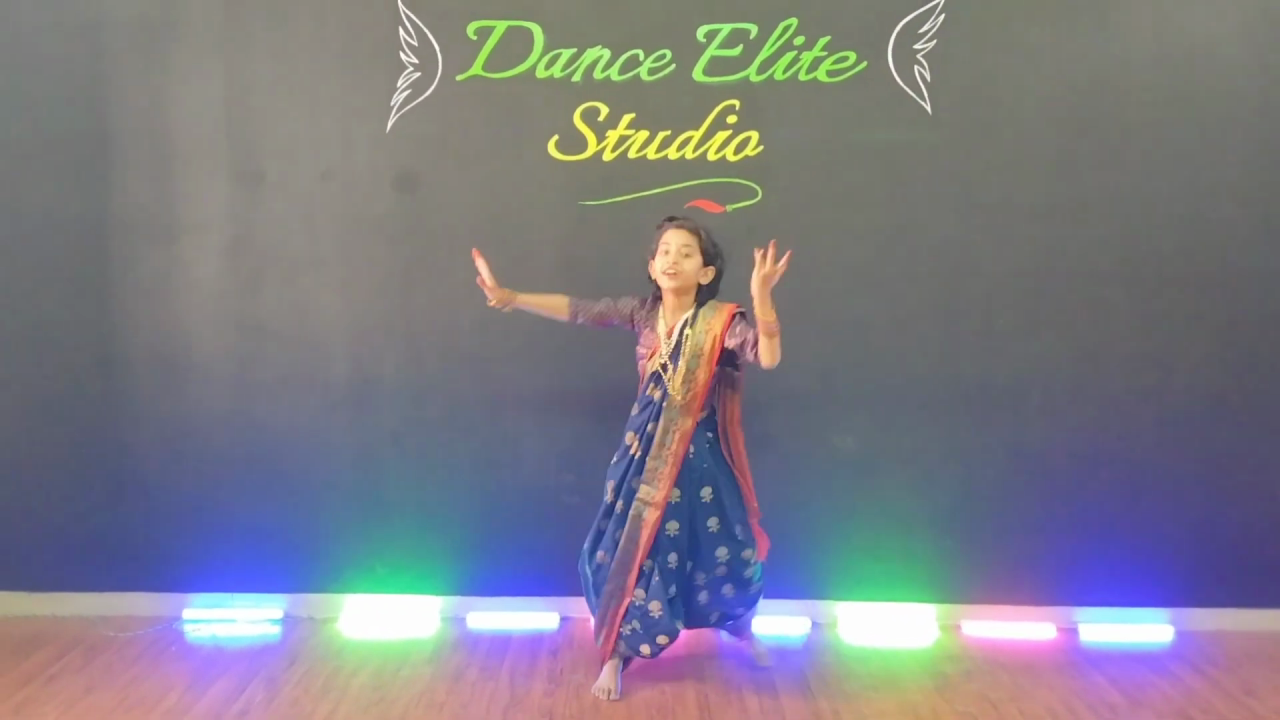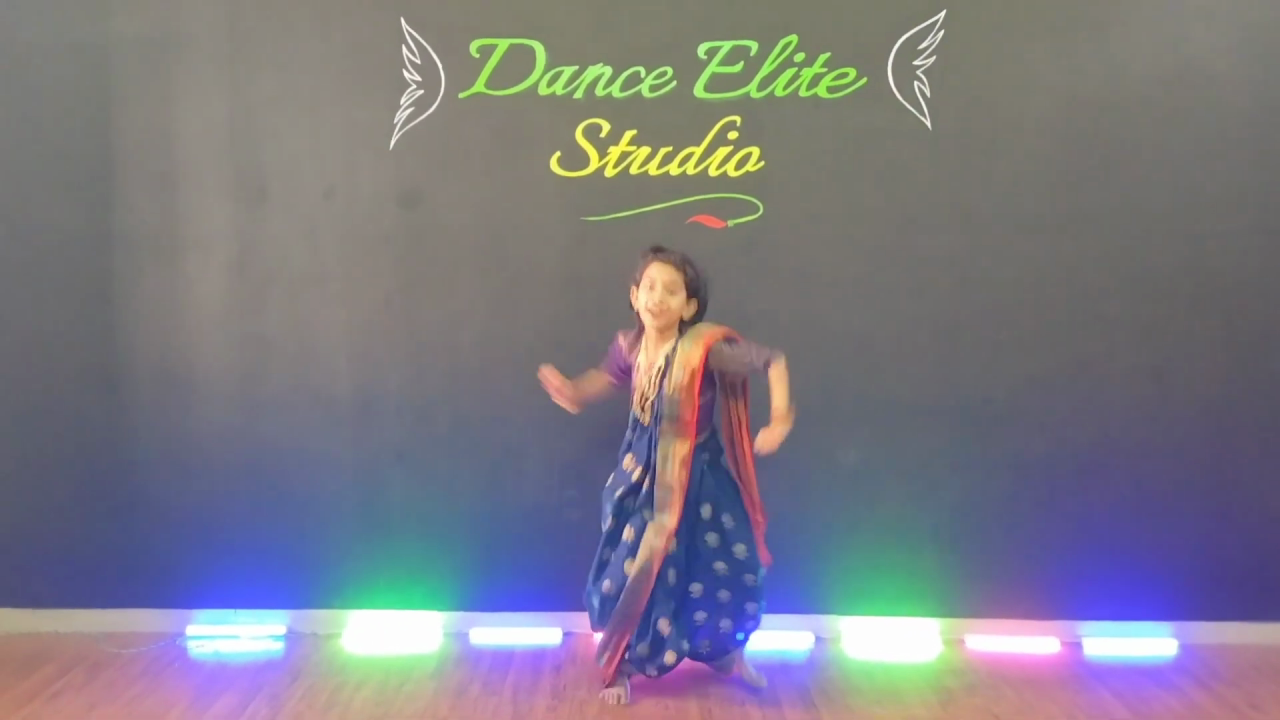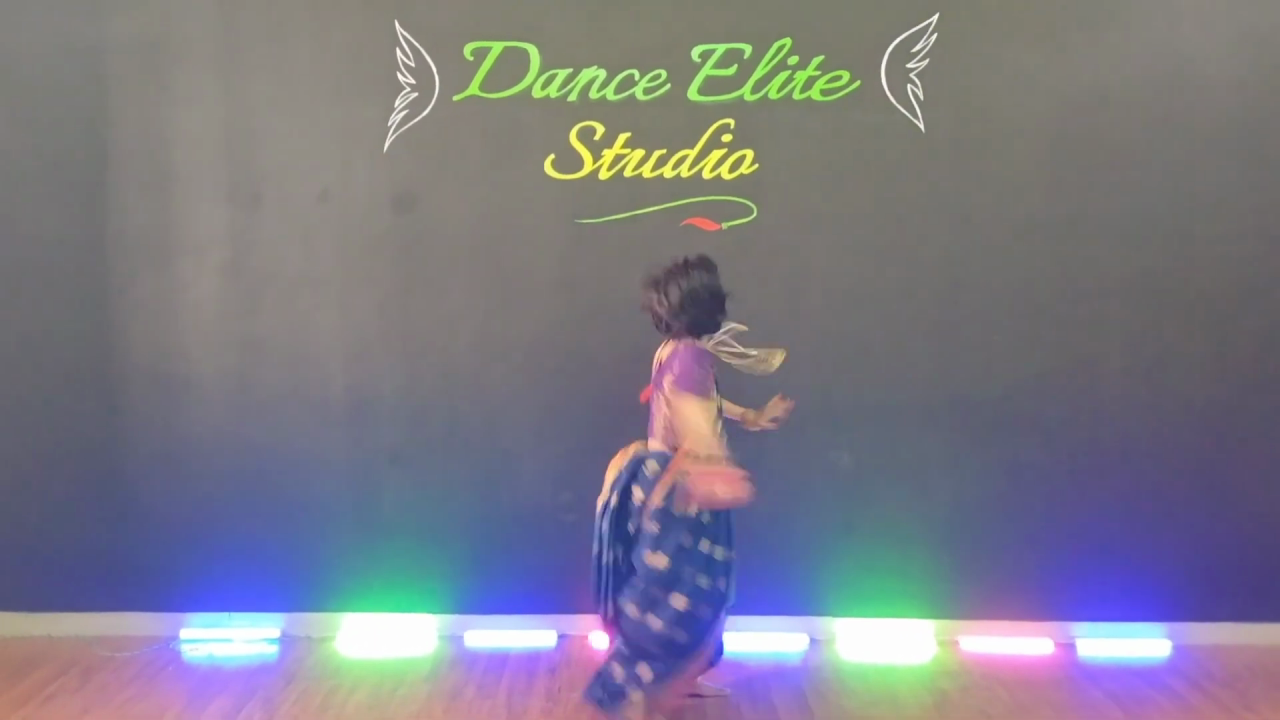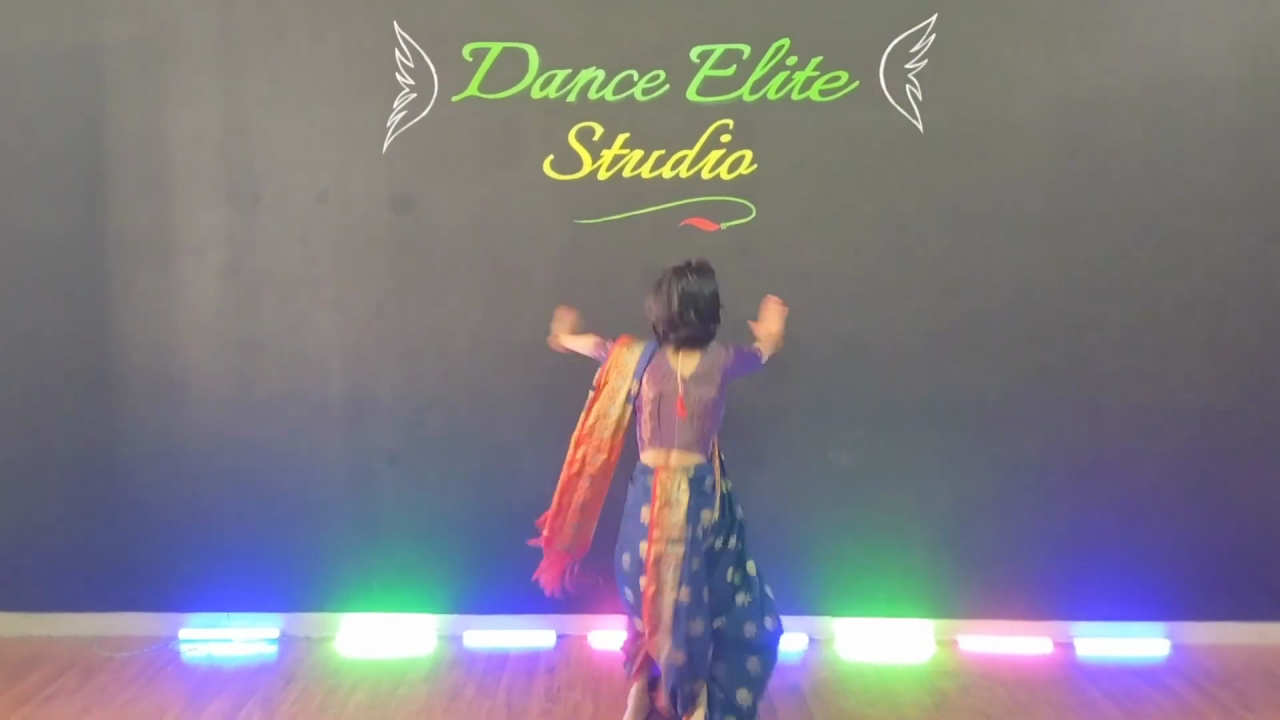
dt=0.4s
person 1, frame 1
left shoulder: (721, 321)
right shoulder: (640, 312)
left elbow: (768, 357)
right elbow: (576, 310)
left wrist: (761, 296)
right wrist: (507, 297)
left hip: (697, 450)
right hip: (643, 451)
left knee: (726, 545)
right knee: (624, 548)
left ankle: (738, 623)
right ankle: (616, 653)
person 1, frame 2
left shoulder: (707, 347)
right shoulder: (630, 344)
left elbow: (773, 362)
right elbow: (611, 375)
left wrist: (780, 421)
right wrist: (574, 393)
left hip: (697, 474)
right hip: (642, 473)
left knee: (729, 564)
right knee: (630, 567)
left ankle: (726, 652)
right ankle: (623, 665)
person 1, frame 3
left shoulder: (677, 350)
right shoulder: (692, 355)
right elbow: (692, 403)
left wrist: (753, 417)
right wrist: (711, 463)
left hip: (666, 483)
right hip: (671, 487)
left knee: (698, 586)
right knee: (682, 596)
left ankle: (678, 676)
person 1, frame 4
left shoulder: (631, 355)
right shoulder: (717, 360)
left elbow: (595, 346)
right elbow: (758, 354)
left wrist: (566, 336)
right wrist: (768, 335)
left hip: (643, 492)
right hip: (698, 498)
left knee: (649, 601)
right knee: (714, 606)
